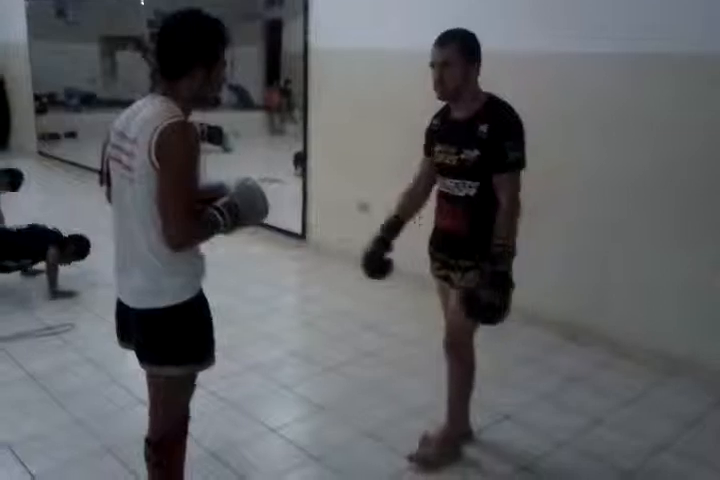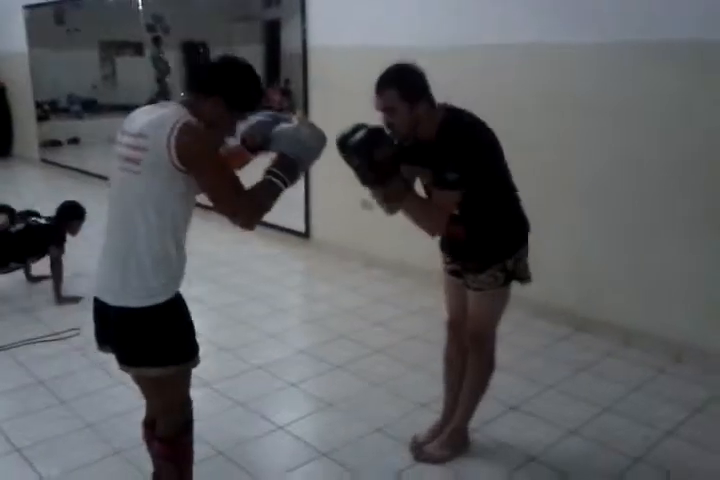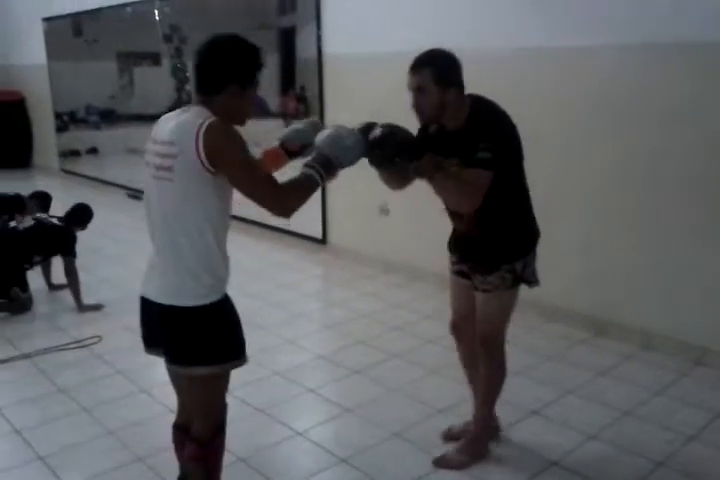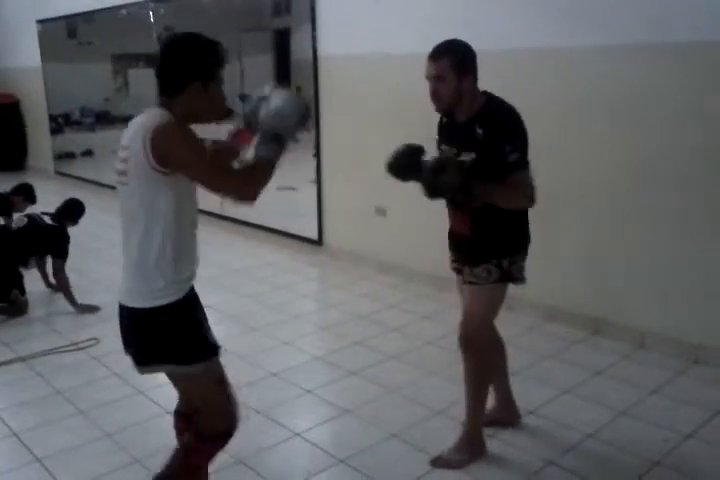
dt=0.7s
person 1, frame 1
left shoulder: (130, 117)
right shoulder: (176, 132)
right elbow: (178, 234)
right wrist: (227, 213)
left hip: (136, 294)
right hip: (170, 303)
left knee: (167, 408)
right knee: (170, 418)
person 1, frame 2
left shoulder: (142, 118)
right shoulder: (190, 131)
right elbow: (244, 213)
right wrist: (286, 169)
left hip: (114, 293)
right hip: (146, 302)
left knee: (161, 408)
right knee: (174, 416)
person 1, frame 3
left shoulder: (168, 125)
right shoulder: (215, 132)
right elbow: (279, 202)
left wrist: (284, 150)
right wrist: (322, 166)
left hip: (158, 298)
right hip: (195, 307)
left knee: (191, 411)
right knee: (208, 420)
person 1, frame 4
left shoulder: (153, 128)
right shoulder: (166, 134)
left elbow: (209, 164)
right elbow: (243, 189)
left hip: (168, 294)
right hip: (158, 307)
left knee: (197, 402)
right knee: (220, 418)
person 2, frame 1
left shoulder: (500, 123)
right shoulder: (439, 122)
left elbow: (508, 202)
right elbow: (422, 182)
left wrist: (500, 266)
right wrist: (388, 232)
left hip: (478, 255)
right hip: (444, 247)
left knee: (456, 340)
right knee: (456, 338)
left ankle: (450, 437)
right ankle: (459, 423)
person 2, frame 2
left shoulder: (463, 138)
right shoulder: (409, 136)
left elbow: (433, 221)
right elbow: (393, 204)
left wrist: (389, 180)
right wrist: (370, 172)
left hip: (496, 247)
right hip: (458, 244)
left knee: (478, 336)
right knee: (454, 329)
left ankle: (457, 431)
right ankle: (446, 421)
person 2, frame 3
left shoulder: (490, 126)
right shoulder: (434, 127)
left elbow: (467, 199)
right elbow: (399, 182)
left wrist: (421, 162)
right wrist: (385, 157)
left hip: (505, 248)
right hip: (465, 245)
left knee: (487, 340)
right knee: (462, 328)
left ankle: (478, 436)
right ankle: (484, 417)
person 2, frame 4
left shoulder: (500, 122)
right shoulder: (448, 120)
left elbow: (522, 197)
left wrist: (473, 188)
left hip: (496, 248)
right hip: (463, 243)
left knee: (470, 336)
right knee: (482, 329)
left ankle: (471, 438)
right ankle: (505, 407)
